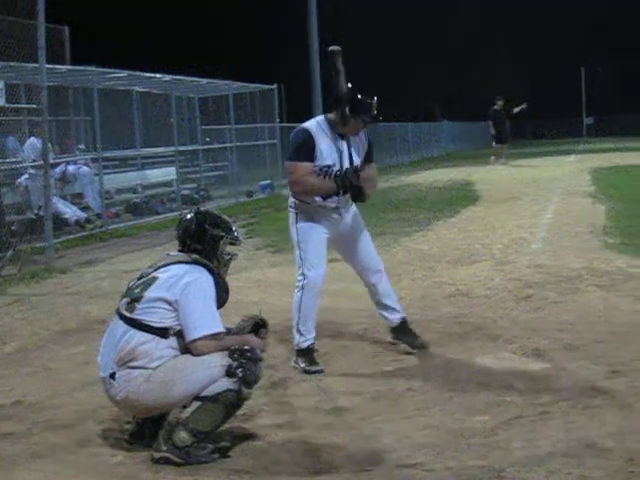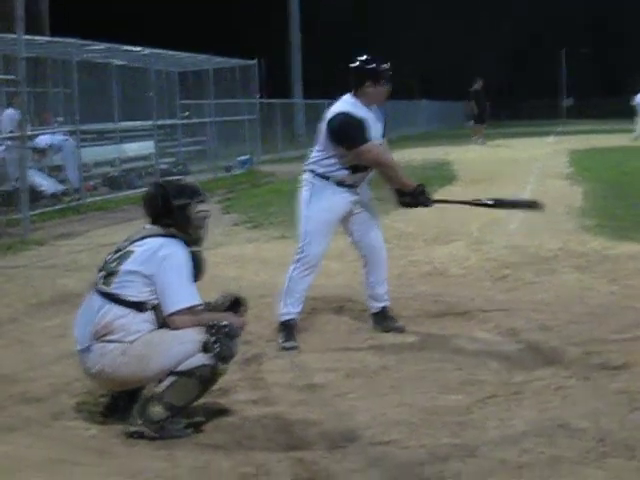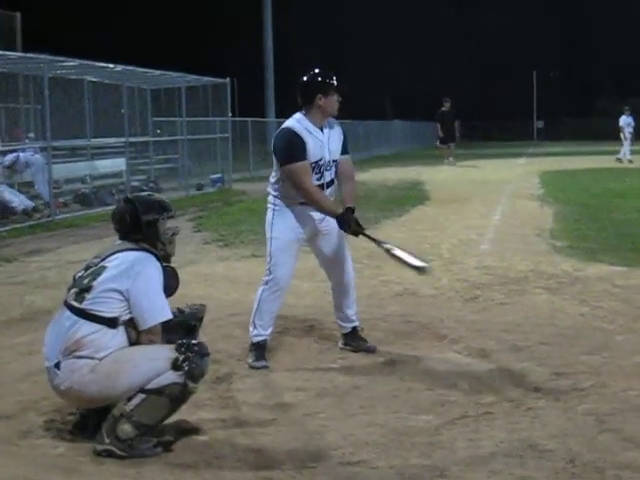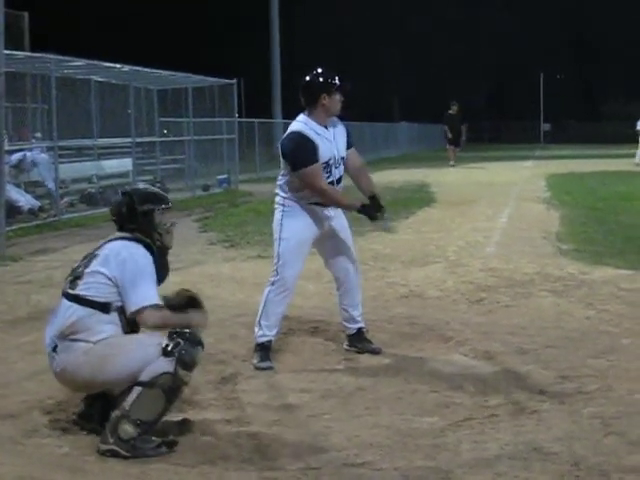
dt=0.7s
person 1, frame 1
left shoulder: (362, 139)
right shoulder: (307, 135)
left elbow: (371, 181)
right elbow: (298, 183)
left wrist: (360, 188)
right wrist: (338, 184)
left hip: (346, 213)
right hip: (310, 215)
left knee: (373, 268)
right knee: (312, 279)
left ankle: (399, 326)
right ankle: (304, 348)
person 1, frame 2
left shoulder: (371, 112)
right shoulder: (346, 117)
left elbow: (383, 155)
right elbow: (379, 162)
left wrist: (403, 189)
right wrist: (413, 189)
left hip: (356, 190)
right hip: (324, 190)
left knee: (375, 250)
right knee: (309, 255)
left ankle: (379, 311)
right ankle: (287, 322)
person 1, frame 3
left shoulder: (336, 130)
right shoulder: (290, 134)
left elbow: (345, 174)
right elbow: (304, 187)
left wrist: (348, 210)
right wrist: (337, 213)
left hip: (325, 211)
right hip: (288, 211)
left knee: (343, 271)
right knee: (277, 278)
left ankle: (349, 332)
right ankle: (258, 342)
person 1, frame 4
left shoulder: (338, 128)
right shoulder: (298, 137)
left elbow: (355, 166)
right elbow: (319, 188)
left wrist: (373, 197)
right wrist: (360, 207)
left hip: (331, 210)
right hip: (297, 212)
left knee: (348, 271)
right knee: (284, 278)
left ankle: (354, 333)
right ankle: (263, 343)
person 2, frame 1
left shoulder: (167, 267)
right shoulder: (195, 275)
right elbow: (202, 345)
left wrist: (235, 334)
right wrist: (245, 341)
left hip: (118, 380)
right hip: (137, 383)
left knee: (214, 353)
right knee: (245, 362)
left ankle: (152, 424)
right ankle: (177, 442)
person 2, frame 2
left shoulder: (144, 241)
right shoulder: (170, 248)
right elbow: (179, 319)
left wrist: (212, 309)
right wrist: (224, 319)
left hip: (96, 352)
right hip: (112, 356)
left knee: (191, 327)
right knee: (221, 338)
left ankle: (127, 397)
right ankle: (152, 416)
person 2, frame 3
left shoulder: (113, 257)
right shoulder: (143, 261)
right elbow: (151, 337)
left hip: (62, 370)
right hip: (81, 374)
right knee: (193, 357)
left ankle: (97, 414)
right ankle: (119, 435)
person 2, frame 4
left shoulder: (116, 248)
right shoulder: (133, 251)
left elbow: (134, 313)
right elbow: (148, 318)
left wrist: (177, 313)
right wrist: (188, 320)
left hip: (69, 356)
right hip: (80, 358)
right knee: (185, 346)
left ankle: (99, 406)
right ankle: (124, 435)
